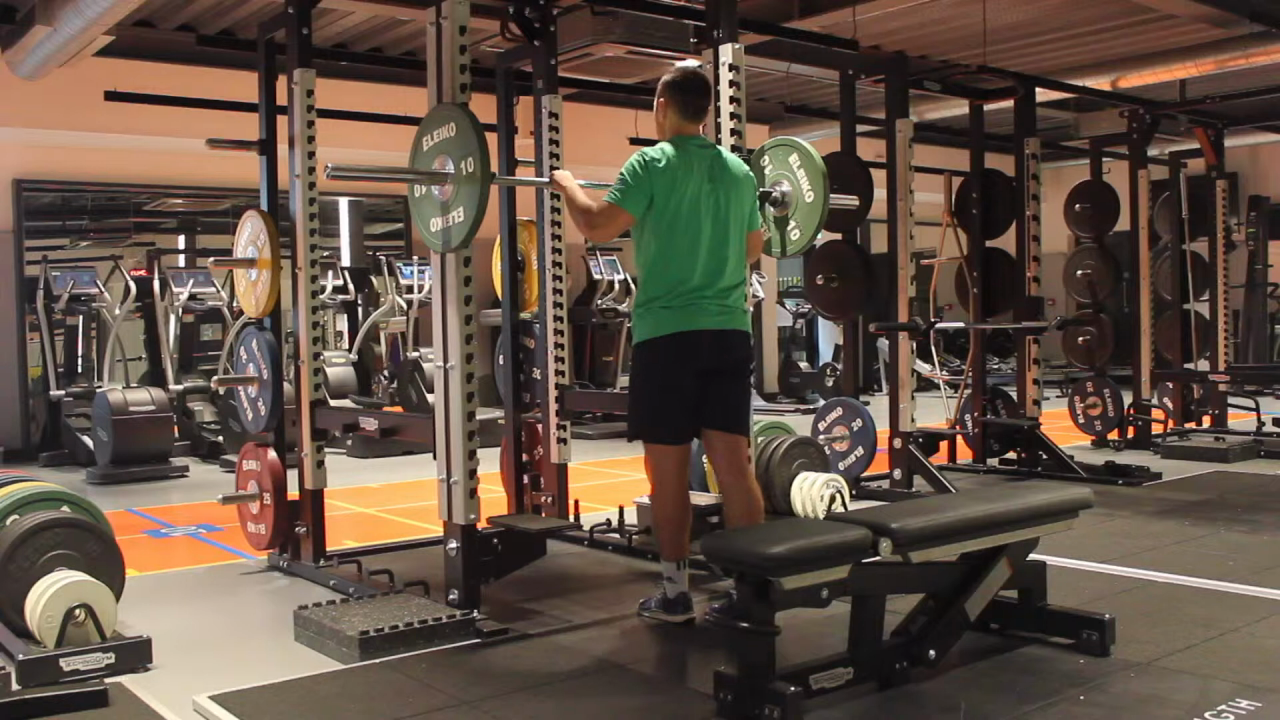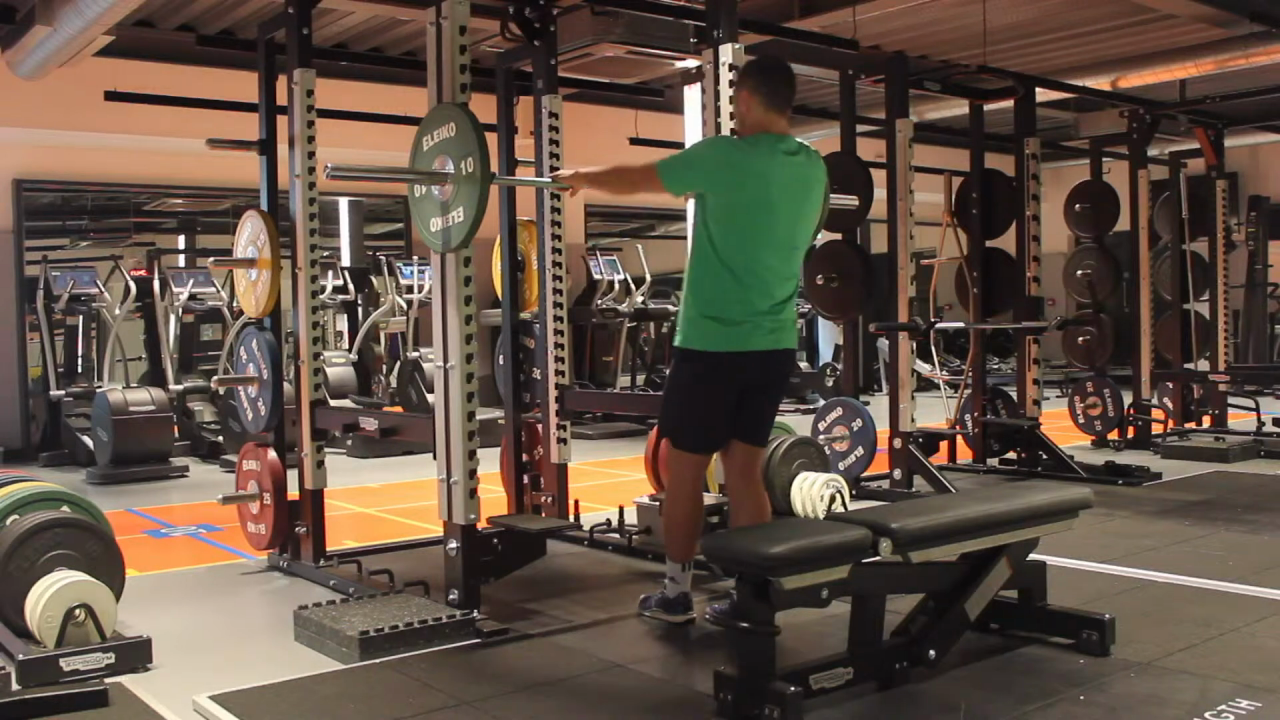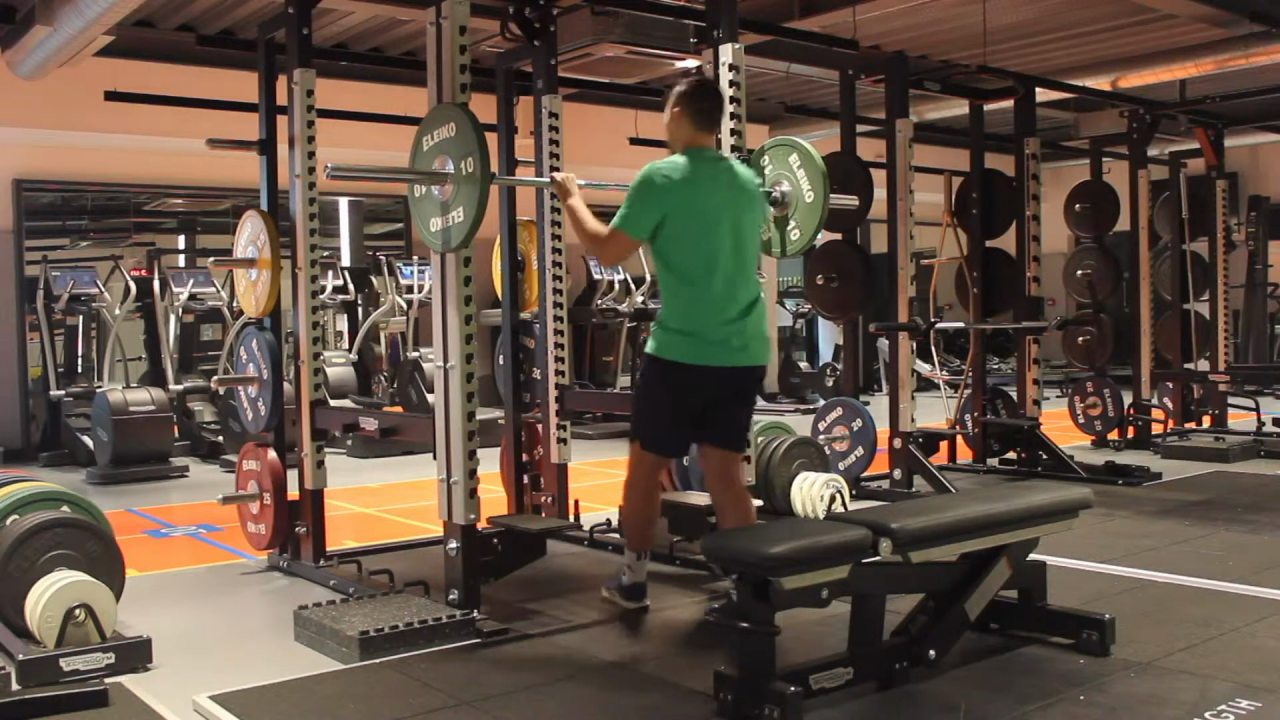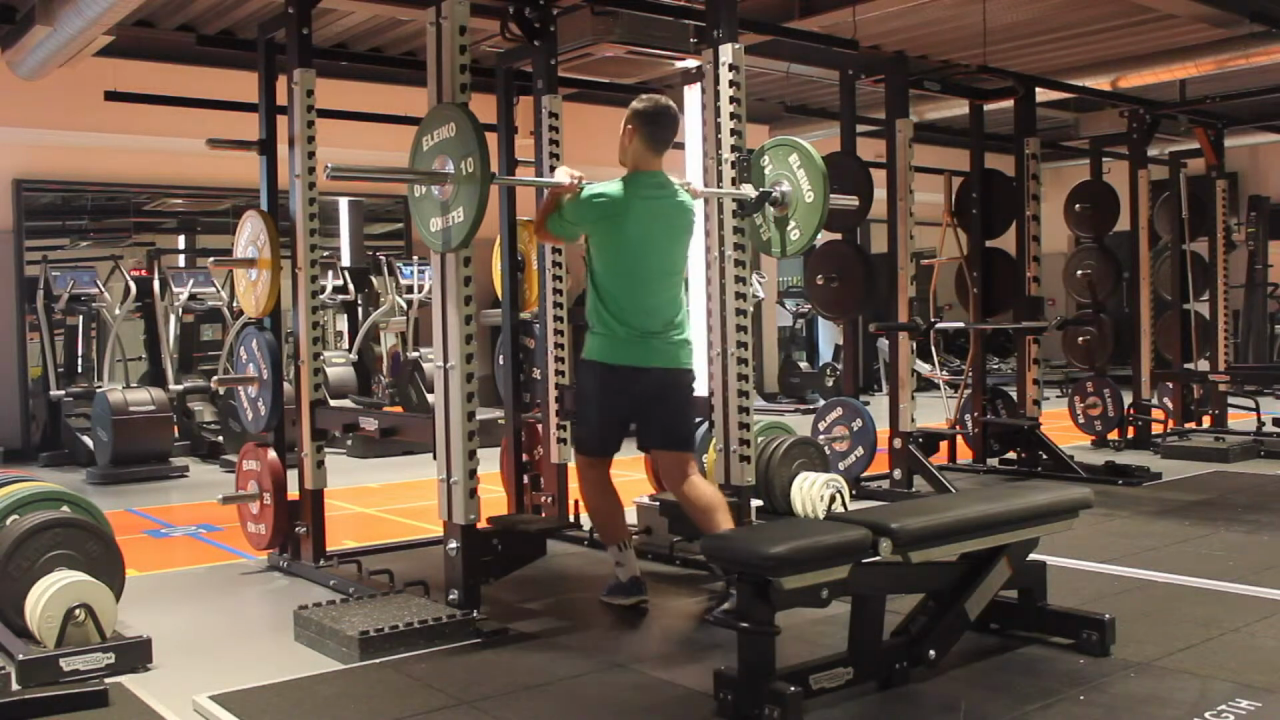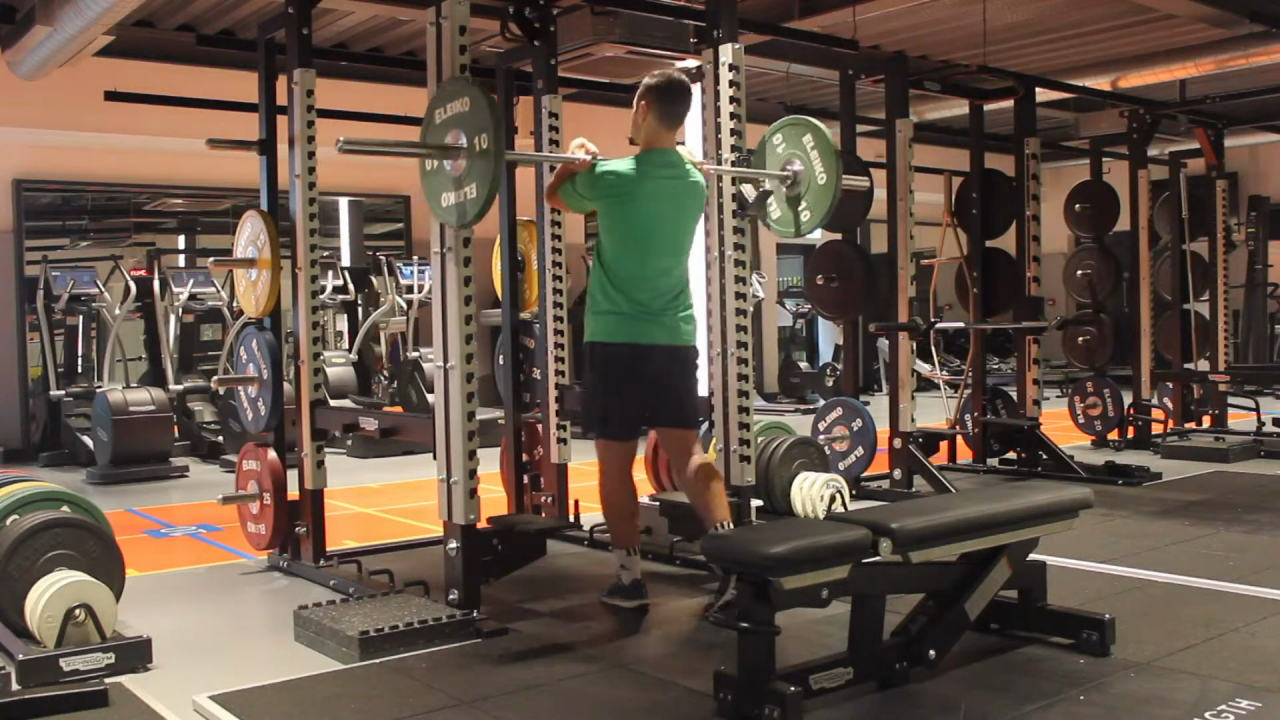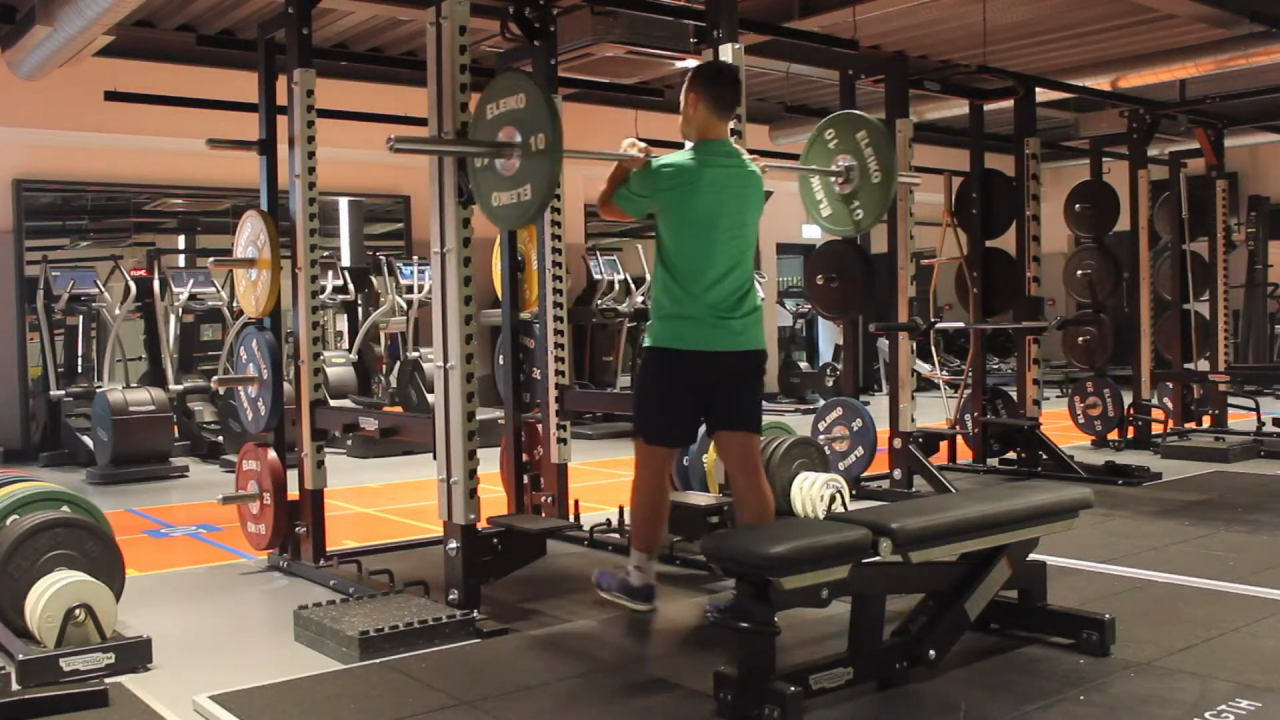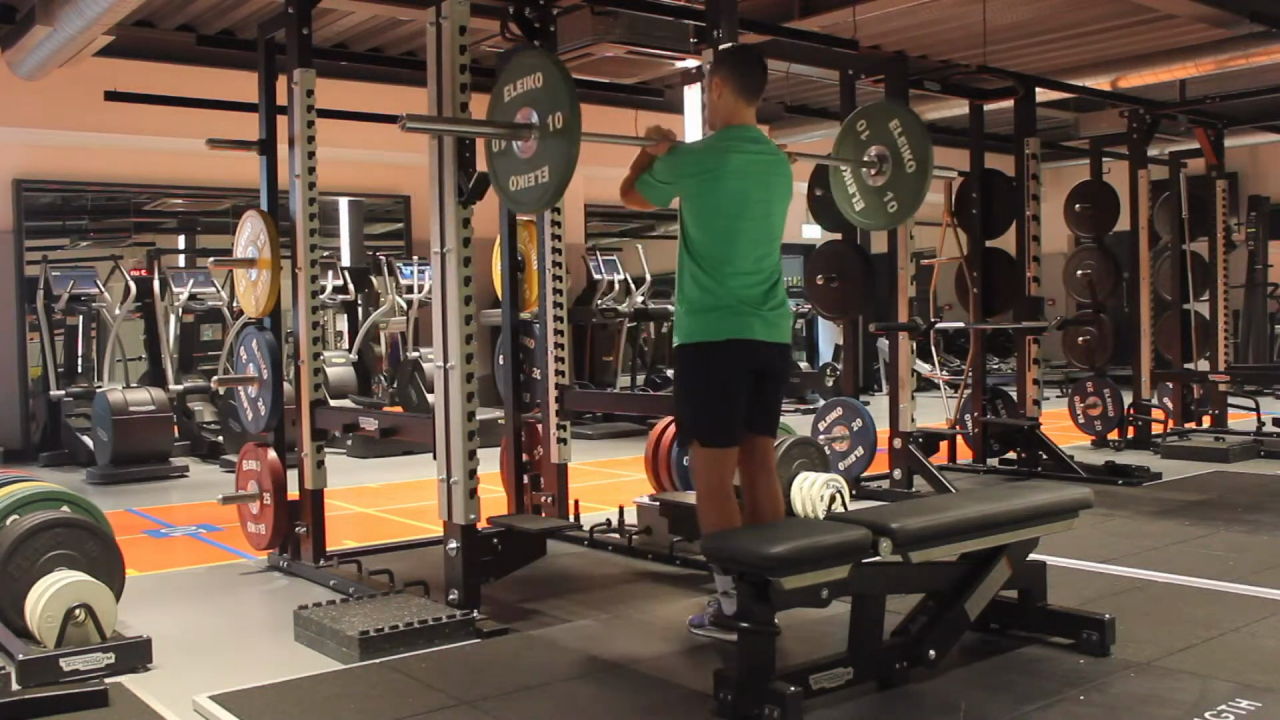
dt=0.5s
person 1, frame 1
left shoulder: (653, 163)
right shoulder: (739, 172)
left elbow: (598, 226)
left wrist: (567, 185)
left hip: (669, 333)
right hip: (731, 332)
left knee: (669, 469)
right knee: (733, 462)
left ankle: (675, 594)
person 1, frame 2
left shoulder: (723, 156)
right shoulder: (813, 167)
left elbow: (635, 179)
left wrist: (579, 177)
left hip: (714, 343)
right hip: (775, 345)
left knee: (684, 469)
right knee: (745, 471)
left ankle: (676, 593)
person 1, frame 3
left shoulder: (661, 177)
right shoulder: (747, 181)
left elbow: (606, 252)
left wrist: (571, 199)
left hip: (682, 354)
right hip: (745, 354)
left knee: (646, 465)
right knee: (725, 476)
left ankle: (633, 580)
person 1, frame 4
left shoulder: (600, 202)
right shoulder: (685, 205)
left elbow: (545, 231)
left wrist: (559, 191)
left hip: (610, 362)
right hip: (672, 360)
left knee: (592, 469)
right knee: (682, 474)
left ankle: (628, 576)
person 1, frame 5
left shoulder: (612, 177)
right shoulder: (695, 182)
left elbow: (556, 198)
left wrist: (574, 161)
right wrist: (686, 161)
left hip: (617, 340)
right hip: (676, 340)
left knee: (616, 462)
right knee: (688, 454)
left ankle: (629, 579)
person 1, frame 6
left shoulder: (668, 172)
right shoulder: (752, 176)
left elbow: (609, 207)
left wrist: (628, 163)
left hip: (678, 344)
right hip: (742, 343)
left knee: (653, 465)
right knee: (745, 466)
left ankle: (638, 580)
person 1, frame 7
left shoulder: (693, 158)
right shoulder: (780, 163)
left elbow: (631, 194)
left wrist: (653, 147)
left hip: (713, 335)
right hip: (771, 334)
left knee: (713, 472)
right knee: (758, 462)
left ankle: (731, 605)
